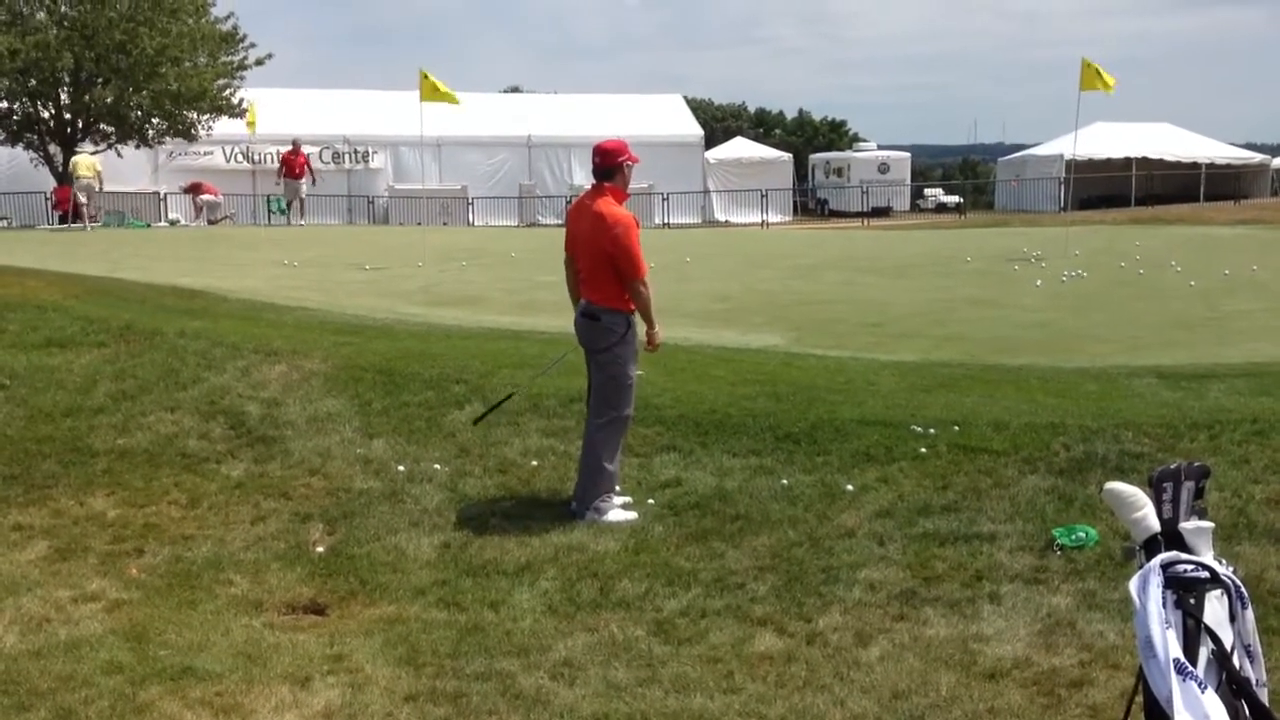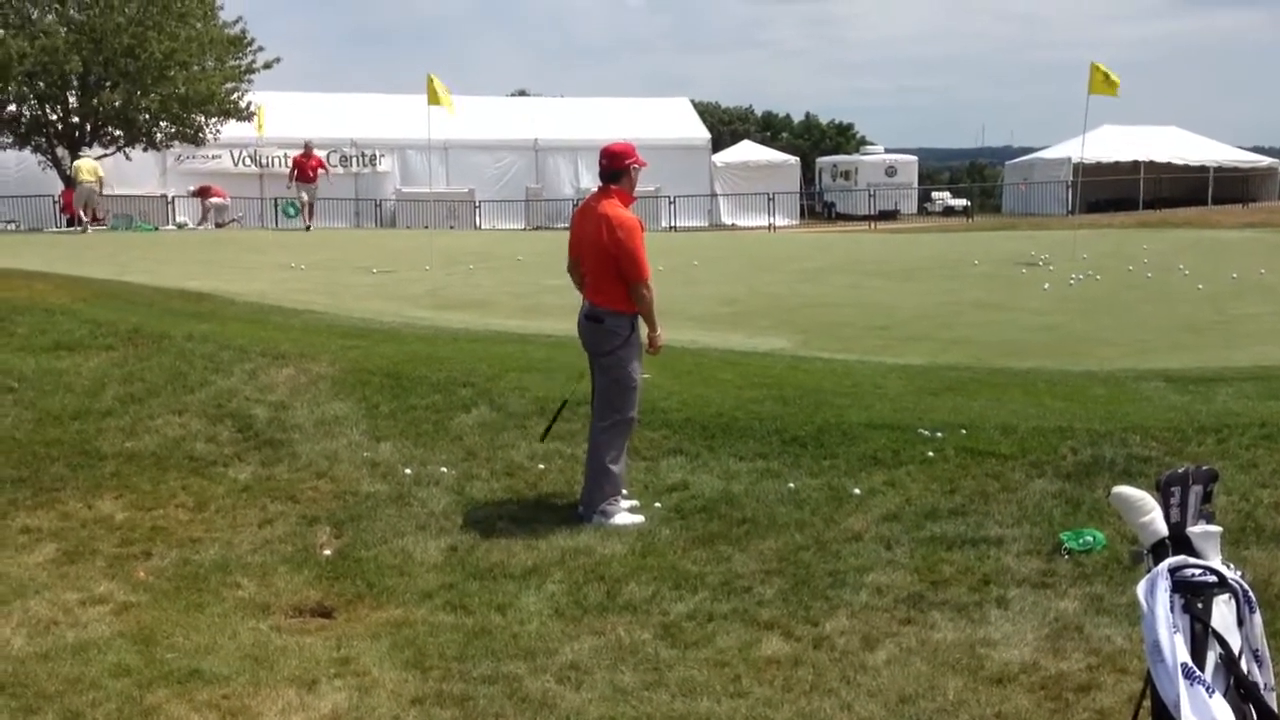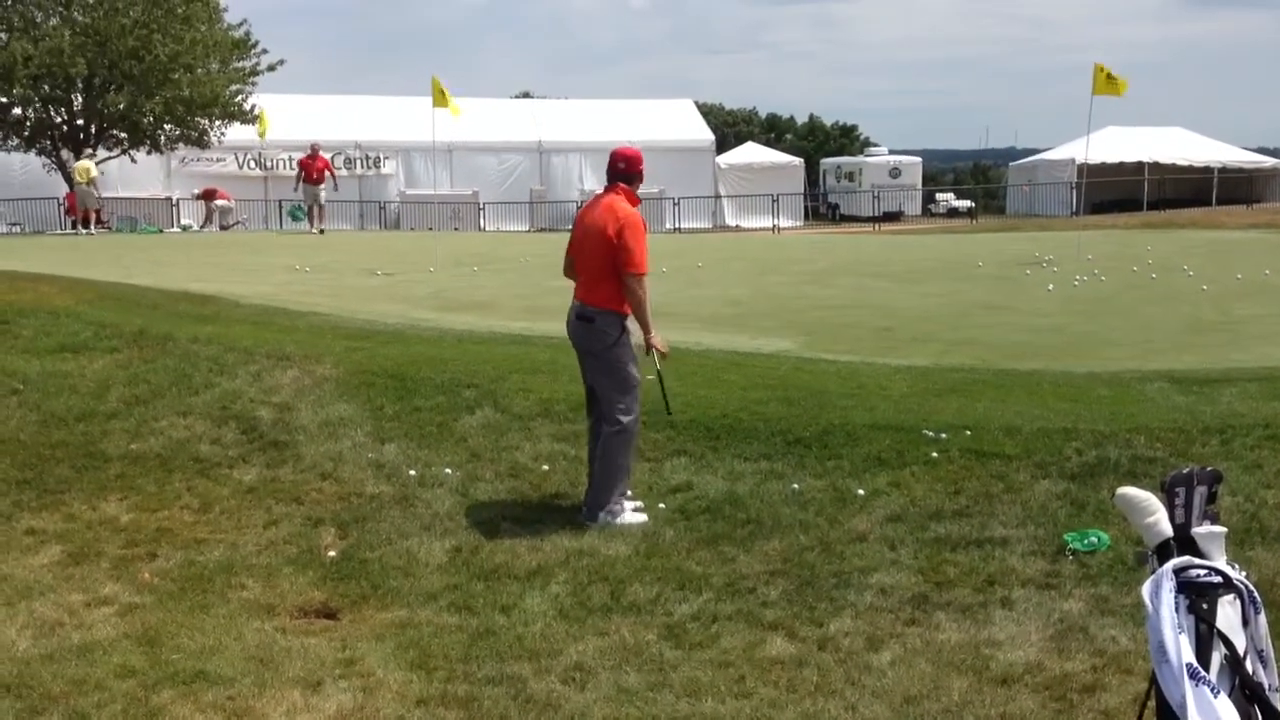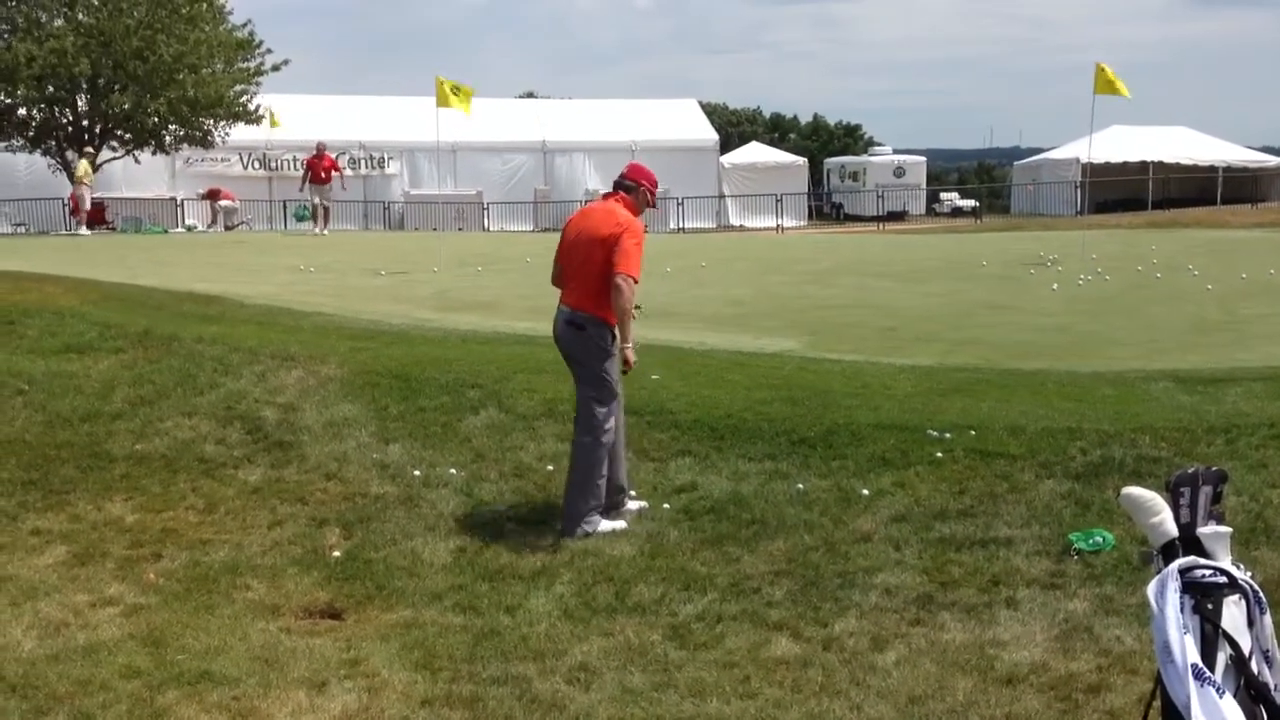
dt=0.4s
person 1, frame 1
left shoulder: (579, 207)
right shoulder: (618, 218)
left elbow: (571, 266)
right elbow: (637, 283)
right wrist: (652, 327)
left hip: (589, 316)
right hip: (612, 321)
left knee: (602, 409)
right knee: (612, 413)
left ankle: (599, 488)
right ankle: (592, 502)
person 1, frame 2
left shoulder: (585, 210)
right shoulder: (623, 220)
left elbow: (574, 269)
right elbow: (641, 286)
right wrist: (654, 330)
left hip: (592, 317)
right hip: (616, 324)
left knee: (608, 412)
right knee: (617, 416)
left ankle: (605, 492)
right ankle: (599, 506)
person 1, frame 3
left shoulder: (588, 210)
right shoulder: (627, 216)
left elbow: (570, 269)
right elbow: (634, 283)
right wrist: (650, 333)
left hip: (581, 316)
right hip: (605, 323)
left knee: (602, 413)
right knee: (622, 414)
left ankle: (606, 494)
right ankle: (604, 506)
person 1, frame 4
left shoulder: (580, 216)
right shoulder: (628, 224)
left elbow: (557, 277)
right elbow: (622, 284)
right wrist: (626, 343)
left hip: (566, 320)
right hip: (592, 329)
left knee: (606, 411)
right knee: (596, 423)
left ankle: (612, 498)
right ankle: (580, 517)
